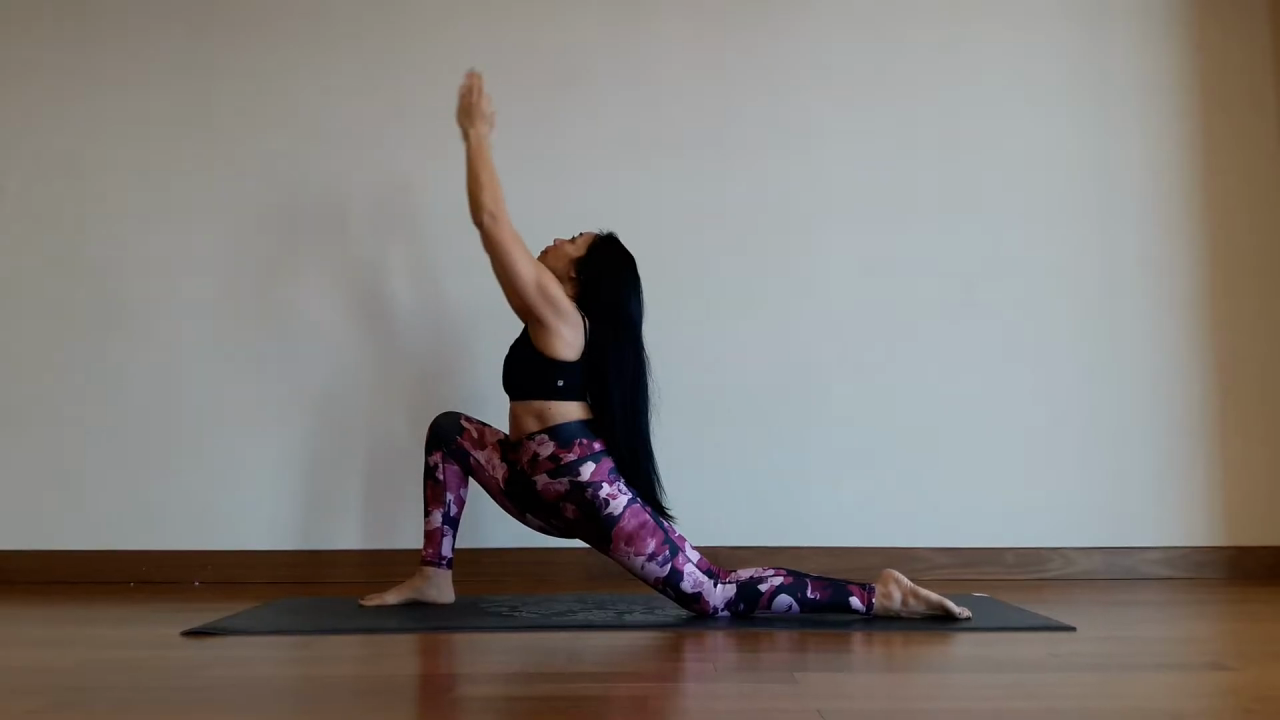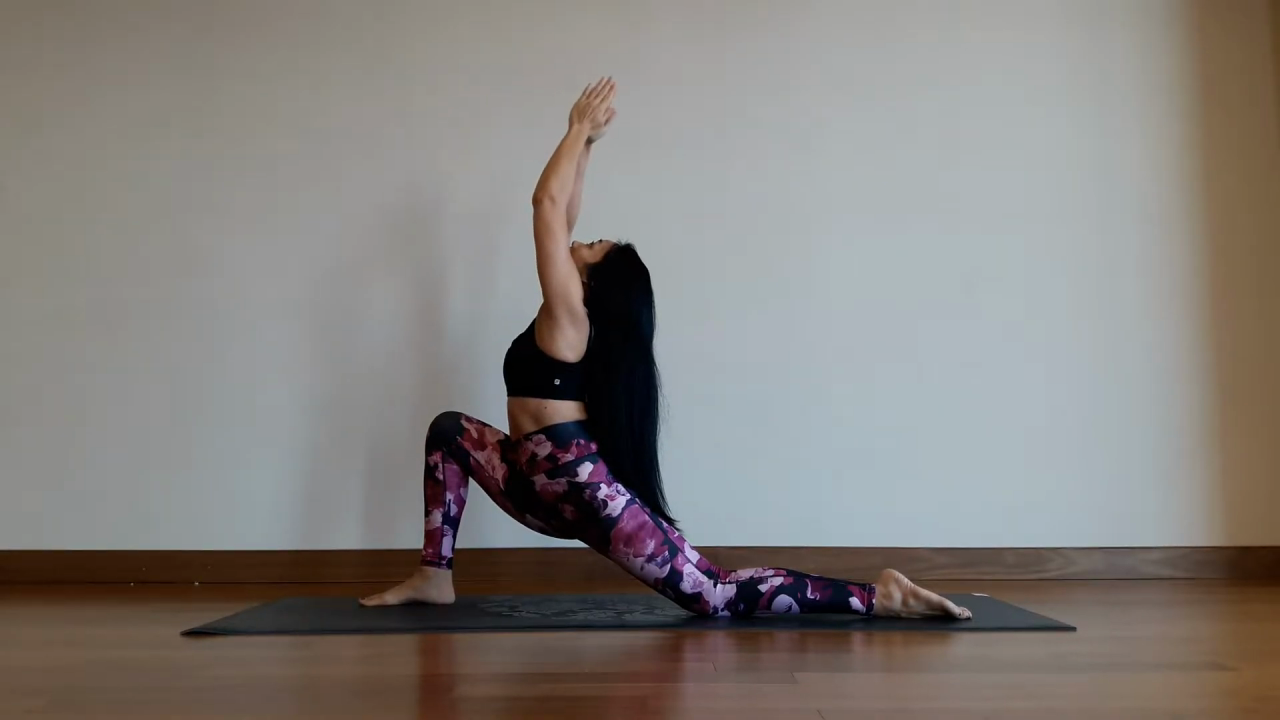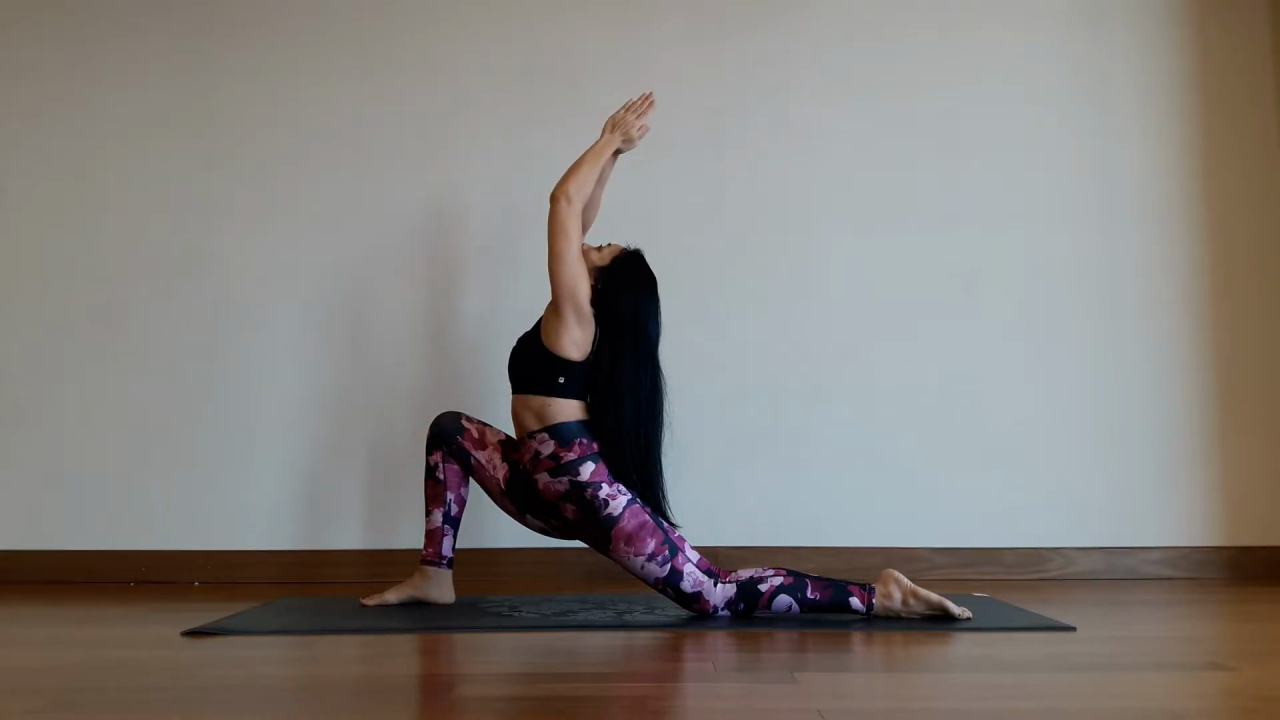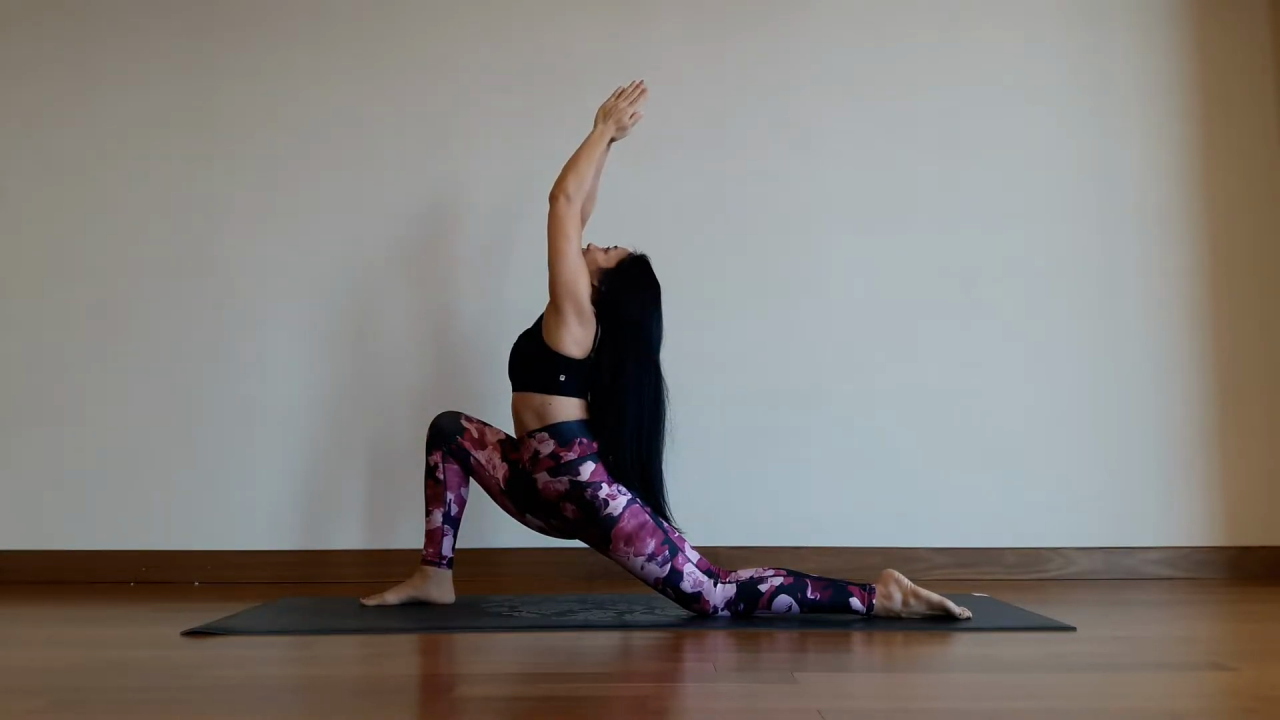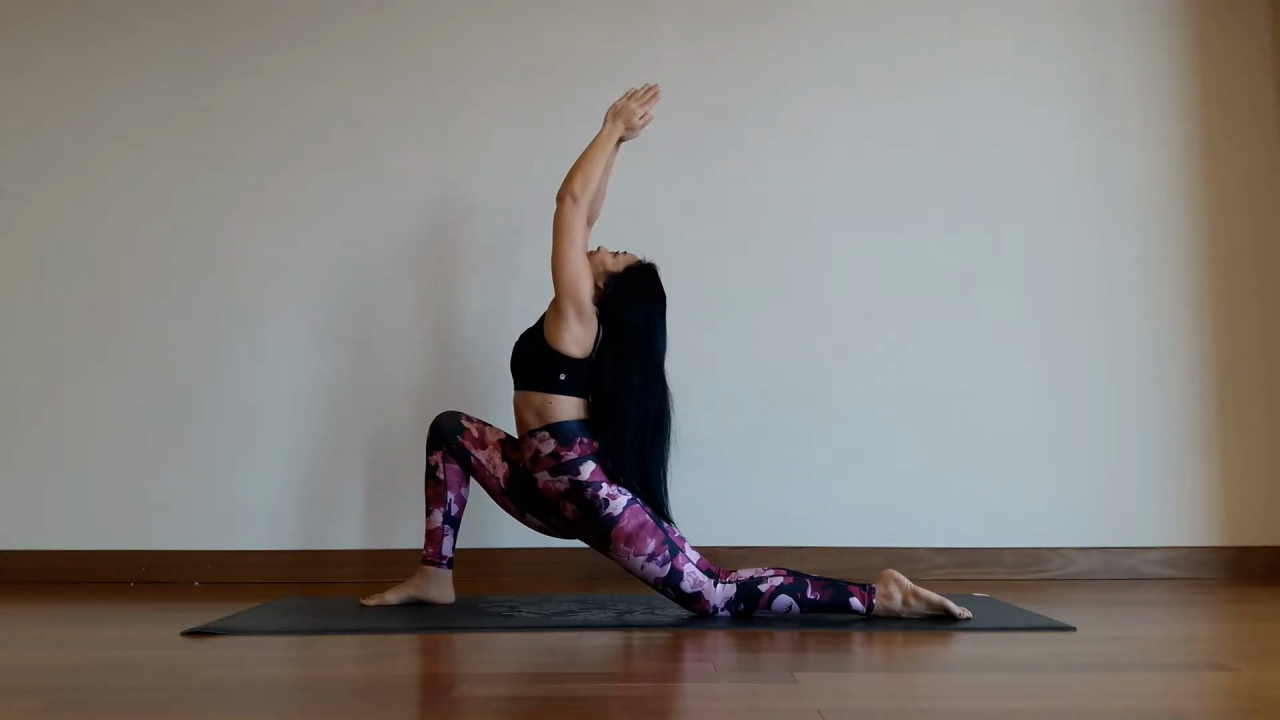
dt=1s
person 1, frame 1
left shoulder: (555, 309)
right shoulder: (549, 317)
left elbow: (491, 219)
right elbow: (495, 229)
left wrist: (477, 134)
right wrist: (475, 138)
left hip: (584, 484)
right hip: (551, 485)
left knee: (713, 594)
right knee: (449, 430)
left ankle: (880, 597)
right ankle: (434, 577)
person 1, frame 2
left shoulder: (568, 311)
right shoulder: (571, 318)
left elbow: (546, 204)
right elbow: (560, 217)
left wrist: (579, 132)
right wrist: (584, 141)
left hip: (582, 485)
right hip: (549, 487)
left knee: (712, 592)
right knee: (449, 430)
left ankle: (879, 597)
right ankle: (434, 576)
person 1, frame 3
left shoulder: (573, 312)
right shoulder: (581, 317)
left elbow: (564, 202)
right elbow: (576, 218)
left wrist: (611, 141)
right wrist: (611, 148)
left hip: (583, 485)
right hip: (550, 486)
left knee: (712, 593)
right knee: (449, 430)
left ankle: (878, 595)
right ankle: (435, 575)
person 1, frame 4
left shoulder: (574, 310)
right shoulder: (580, 317)
left elbow: (563, 201)
right elbow: (574, 213)
left wrist: (604, 130)
right wrist: (605, 136)
left hip: (582, 486)
right hip: (548, 486)
left knee: (712, 592)
right knee: (449, 430)
left ankle: (878, 597)
right ankle: (435, 576)
person 1, frame 5
left shoulder: (576, 311)
right shoulder: (581, 319)
left elbow: (571, 202)
right elbow: (580, 211)
left wrist: (614, 130)
right wrist: (615, 135)
left hip: (582, 486)
right hip: (550, 486)
left knee: (712, 595)
right knee: (450, 431)
left ankle: (880, 598)
right ankle: (435, 577)
